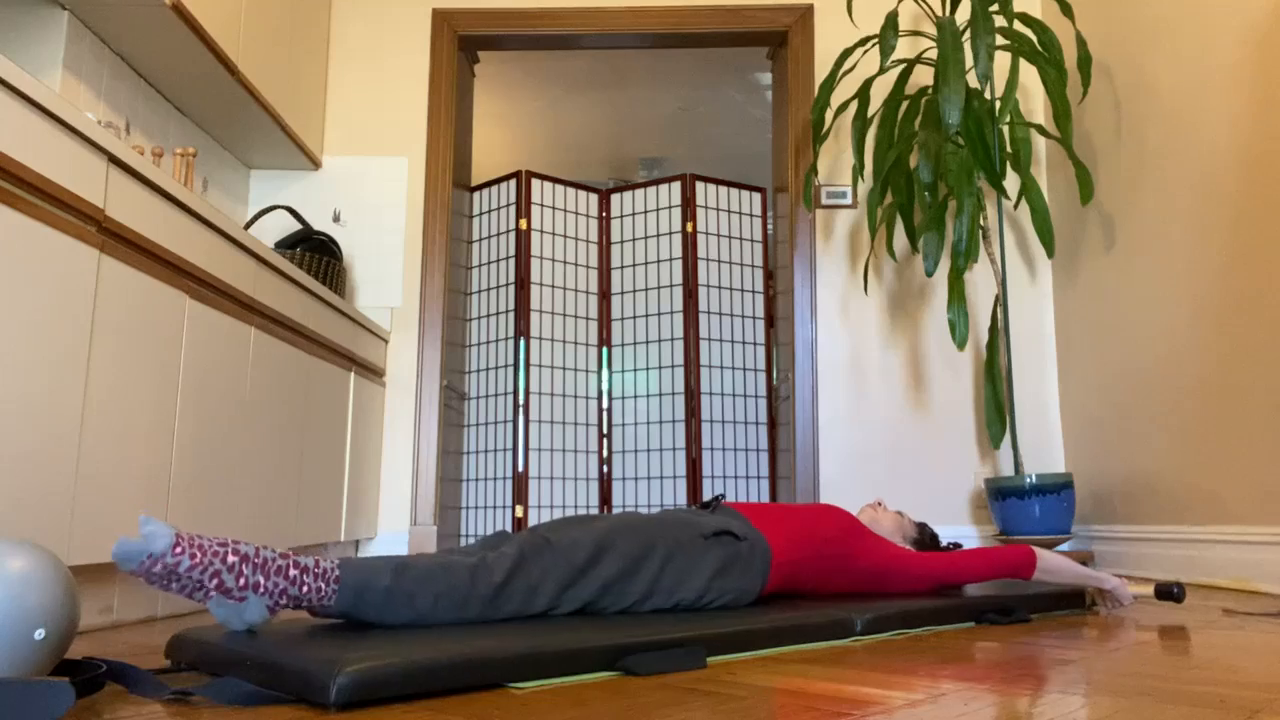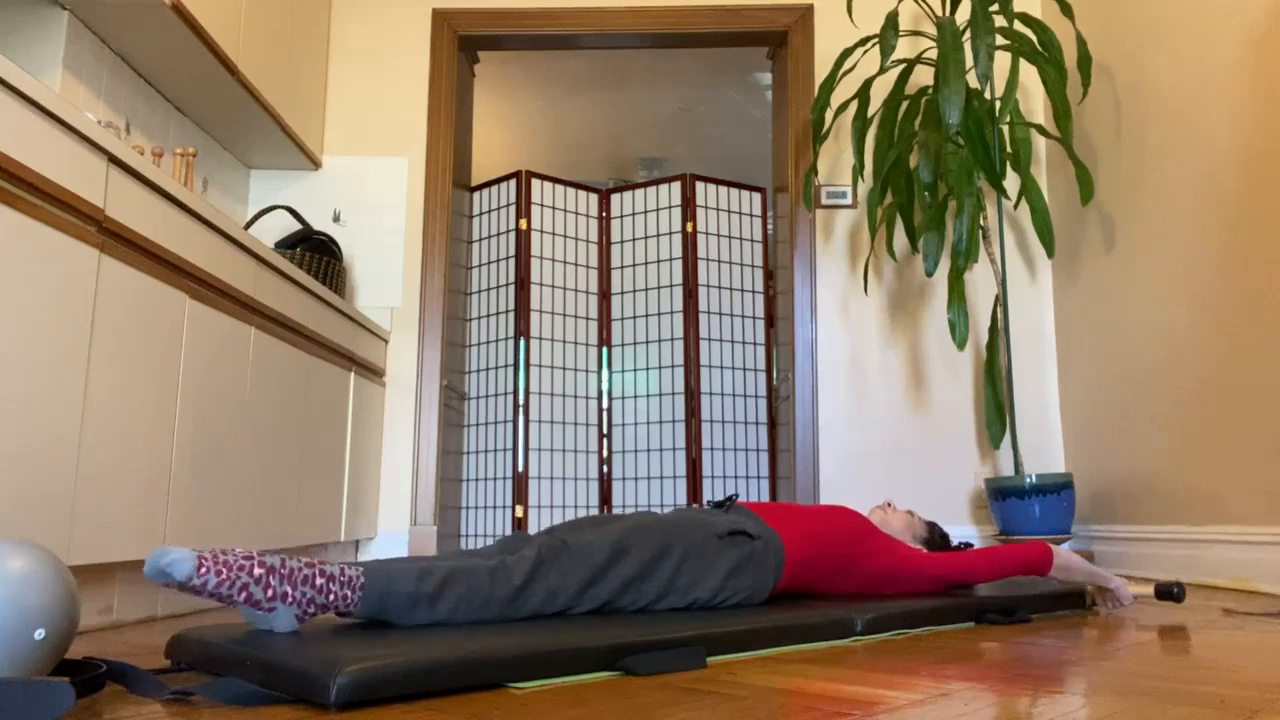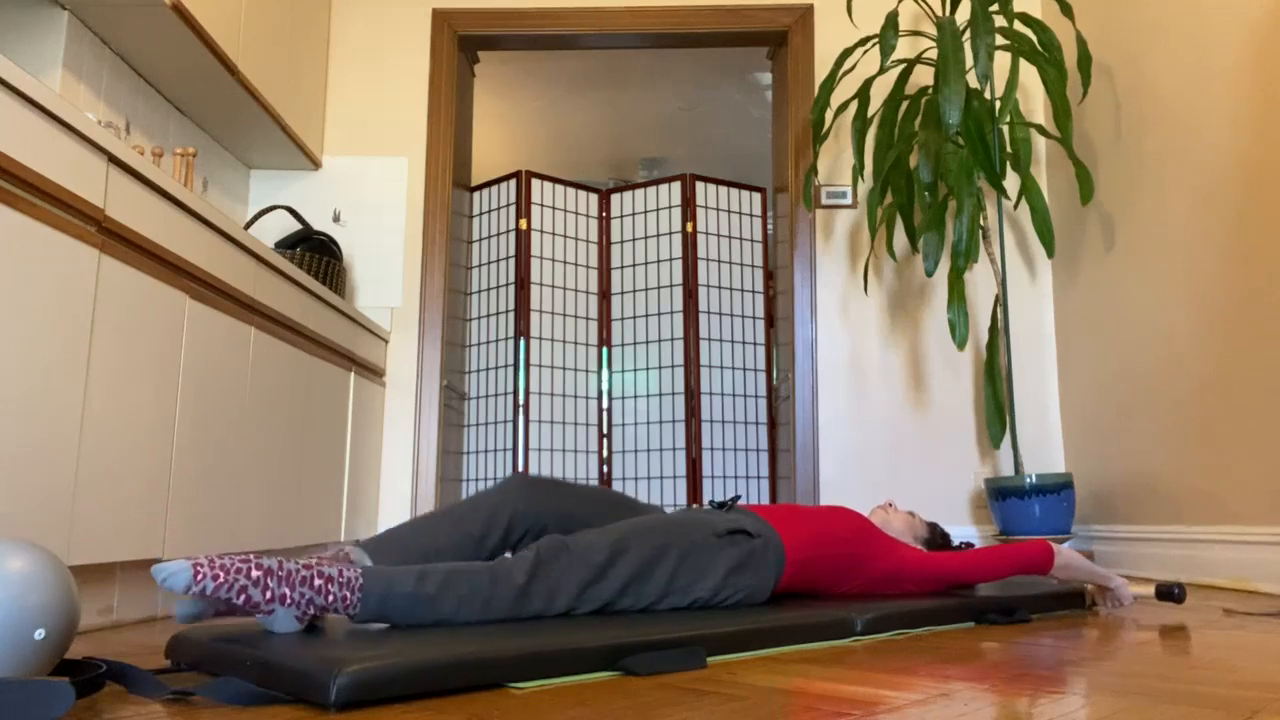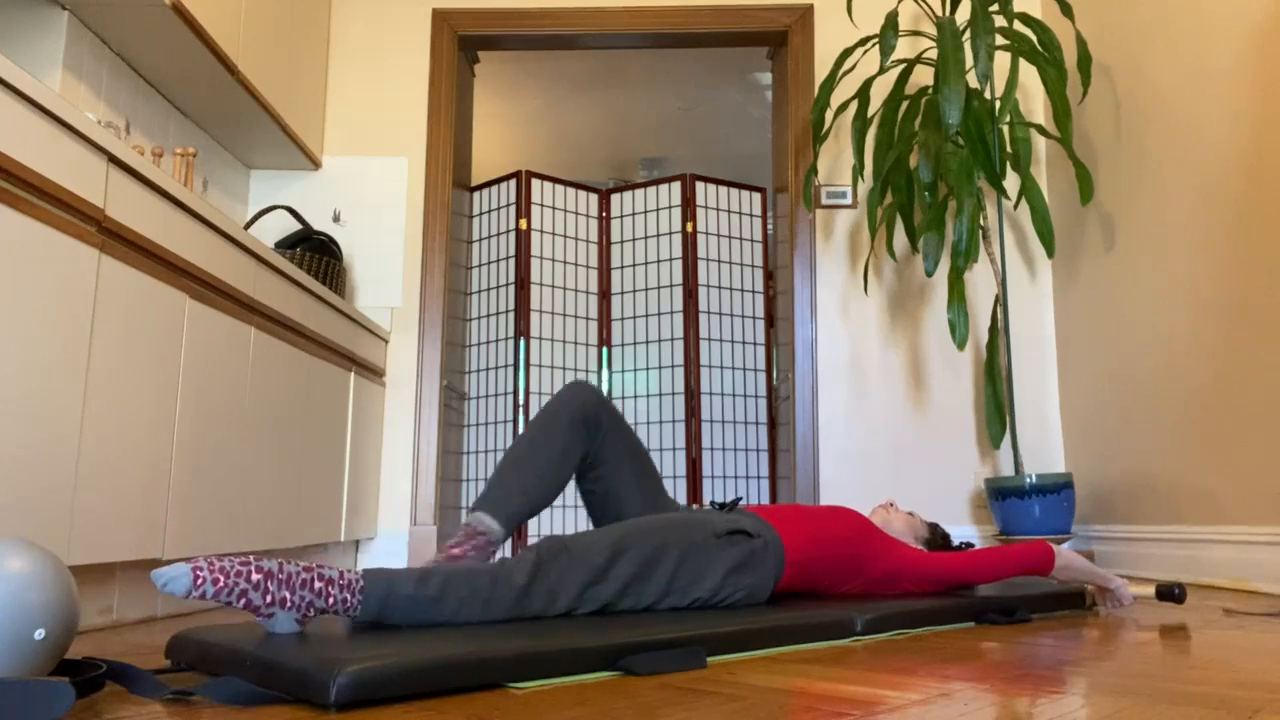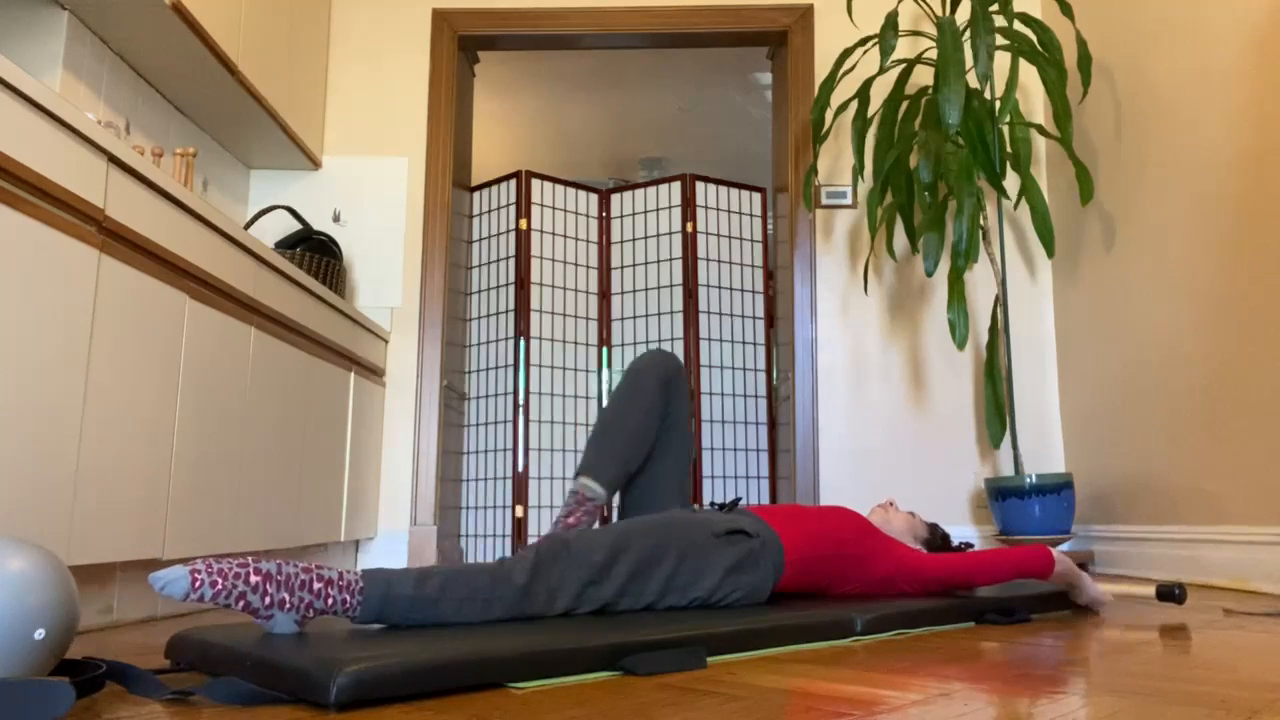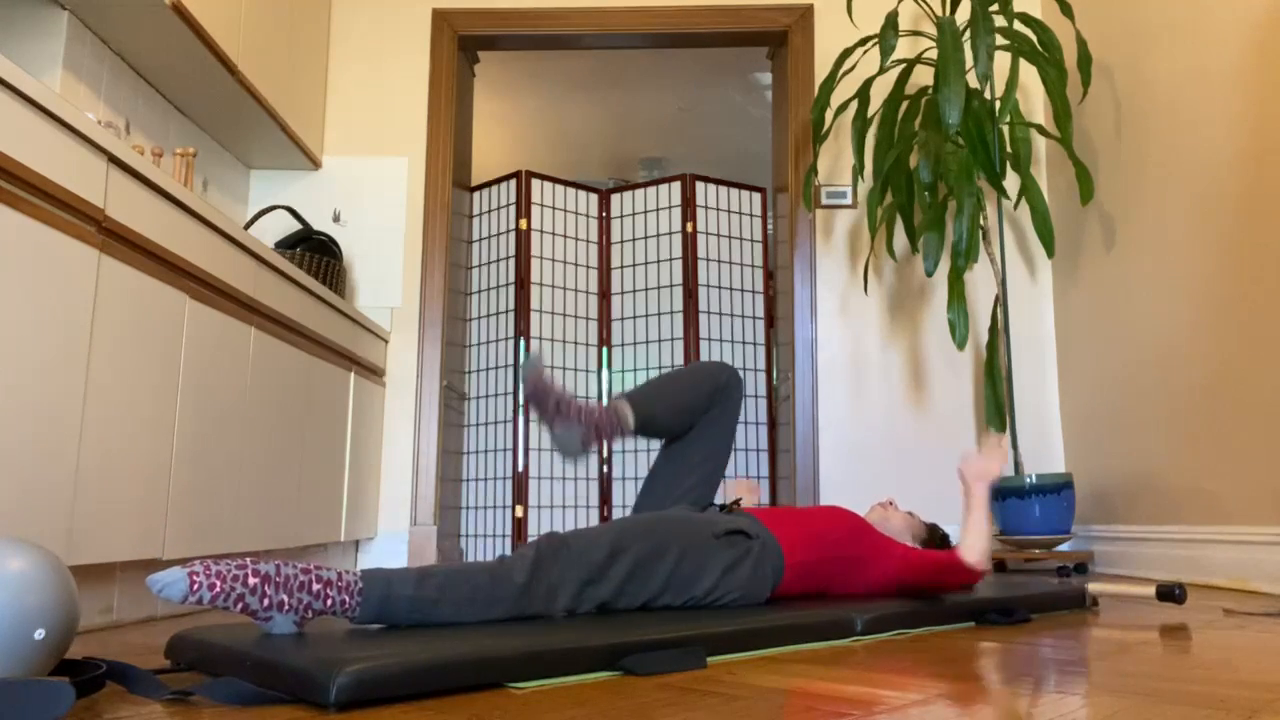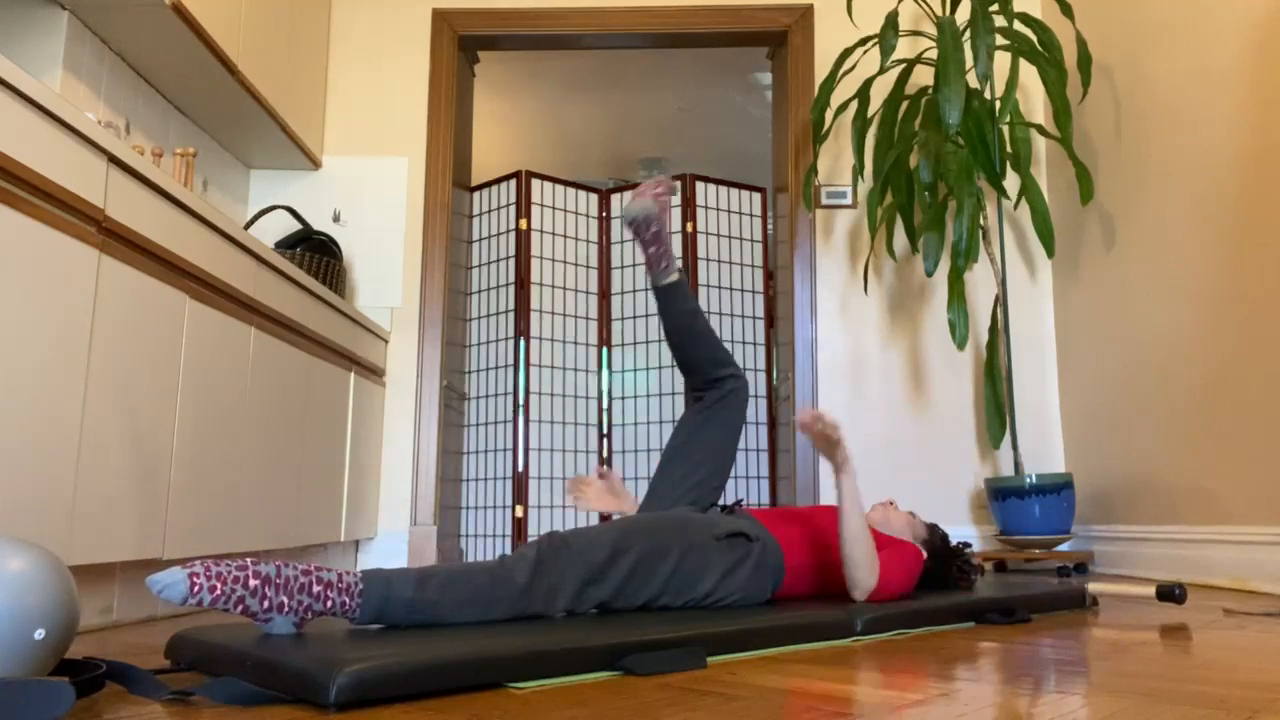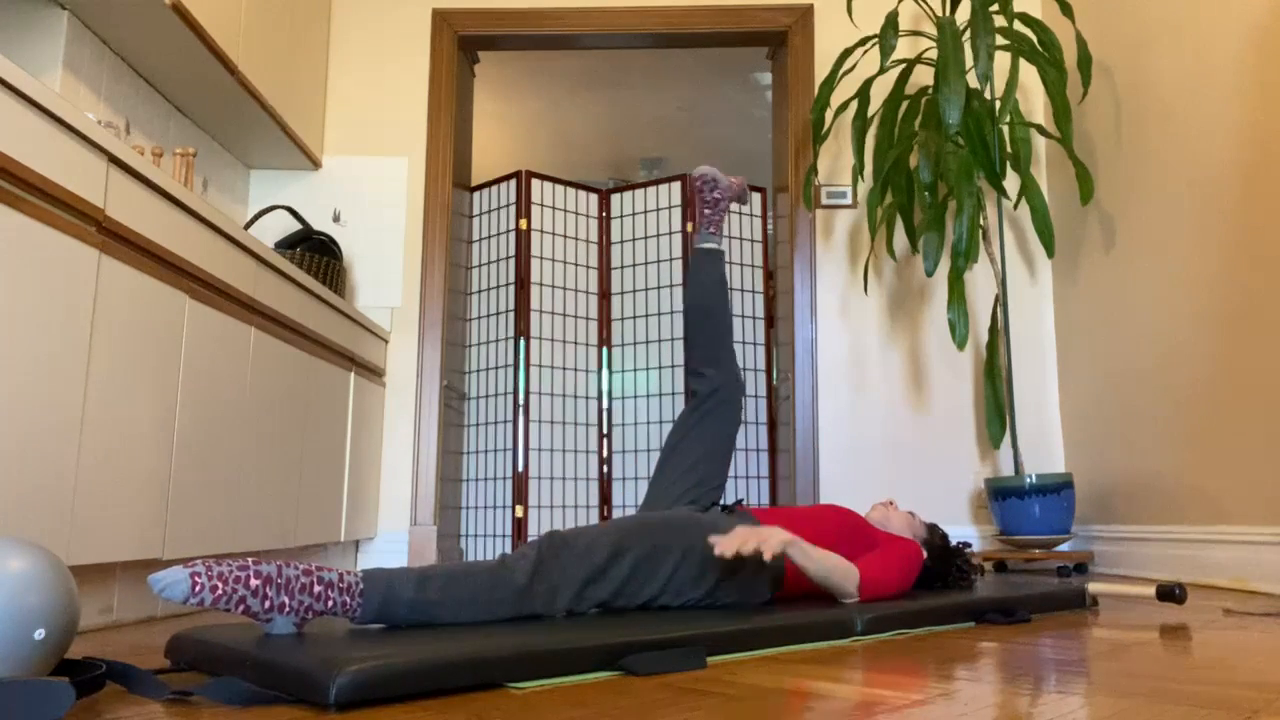
dt=0.3s
person 1, frame 1
left shoulder: (897, 564)
right shoulder: (855, 543)
left elbow: (993, 560)
left wrist: (1082, 572)
left hip: (719, 559)
right hip: (701, 535)
left knee: (500, 584)
right knee: (504, 561)
left ankle: (274, 577)
right ankle: (269, 583)
person 1, frame 2
left shoulder: (903, 562)
right shoulder: (853, 534)
left elbow: (994, 560)
left wrist: (1082, 567)
left hip: (732, 557)
right hip: (710, 533)
left knee: (515, 586)
right knee: (512, 556)
left ankle: (305, 586)
right ankle: (298, 588)
person 1, frame 3
left shoulder: (906, 561)
right shoulder: (861, 537)
left elbow: (999, 560)
left wrist: (1084, 566)
left hip: (734, 558)
right hip: (703, 532)
left knee: (520, 585)
right knee: (524, 501)
left ankle: (311, 589)
right ankle: (339, 568)
person 1, frame 4
left shoulder: (901, 563)
right shoulder: (851, 533)
left elbow: (1001, 557)
left wrist: (1082, 568)
left hip: (731, 558)
right hip: (693, 532)
left knee: (526, 586)
right knee: (578, 408)
left ankle: (311, 590)
right ankle: (470, 546)
person 1, frame 5
left shoulder: (903, 563)
right shoulder: (851, 536)
left elbow: (993, 563)
left wrist: (1066, 570)
left hip: (731, 559)
right hip: (691, 530)
left knee: (528, 586)
right knee: (660, 373)
left ankle: (308, 591)
right ankle: (577, 517)
person 1, frame 6
left shoulder: (902, 557)
right shoulder: (848, 537)
left elbow: (971, 565)
left wrist: (979, 488)
left hip: (734, 562)
right hip: (697, 535)
left knee: (536, 586)
right knee: (713, 382)
left ankle: (318, 590)
right ankle: (594, 416)
person 1, frame 7
left shoulder: (894, 563)
right shoulder: (854, 529)
left elbow: (861, 583)
left wrist: (844, 465)
right wrist: (622, 504)
left hip: (733, 559)
right hip: (698, 533)
left knee: (537, 579)
right knee: (722, 386)
left ankle: (317, 592)
right ankle: (656, 249)
person 1, frame 8
left shoulder: (898, 559)
right shoulder: (852, 531)
left elbow: (848, 584)
left wrist: (781, 540)
left hip: (726, 559)
right hip: (704, 531)
left knee: (539, 579)
right knee: (716, 383)
left ankle: (308, 591)
